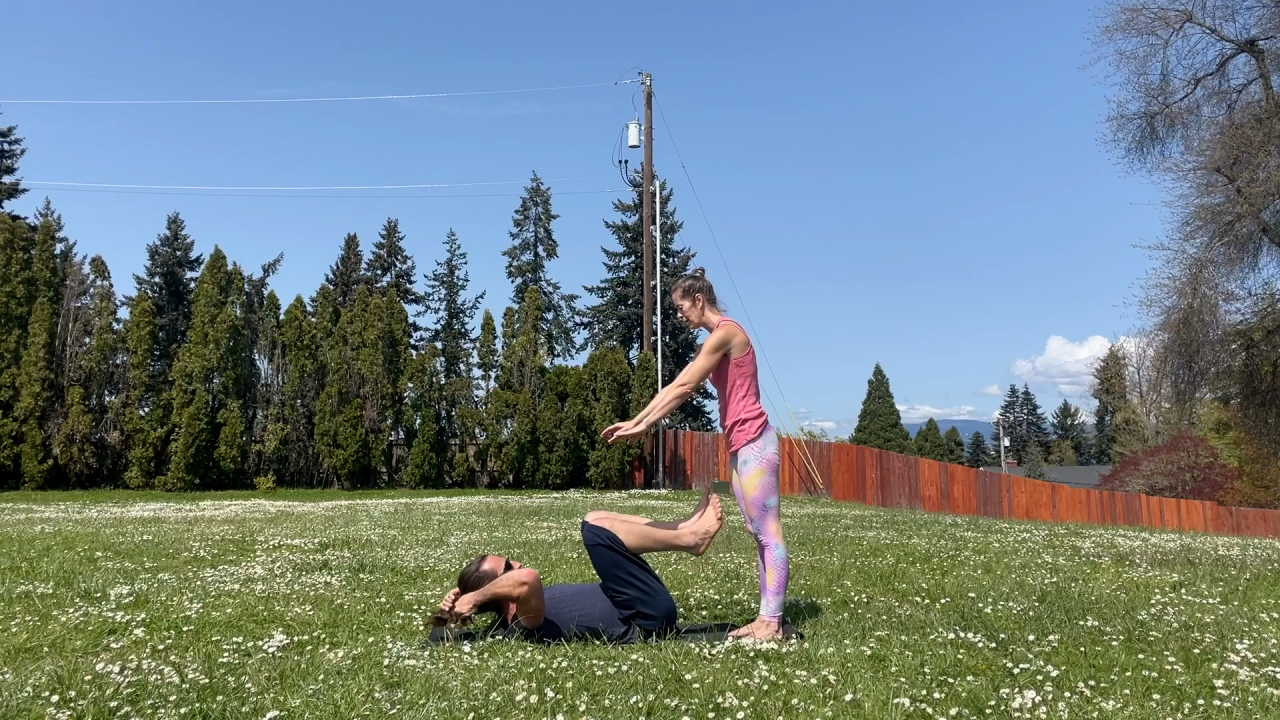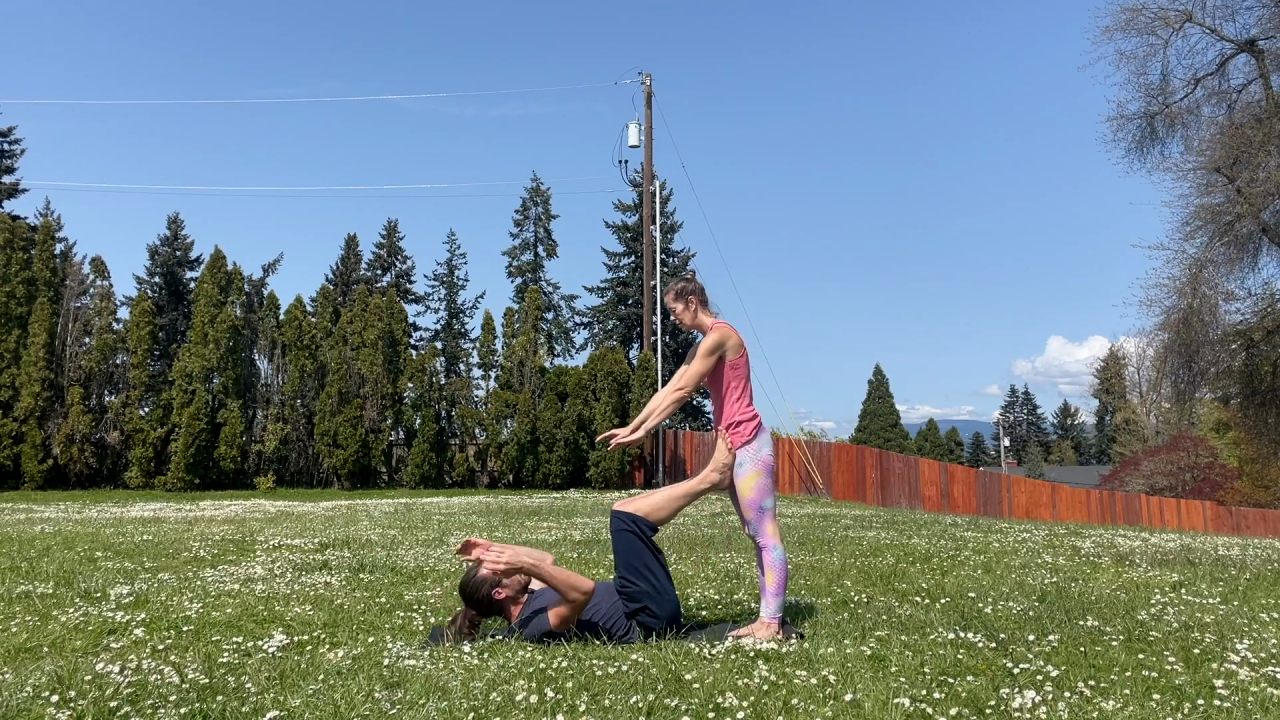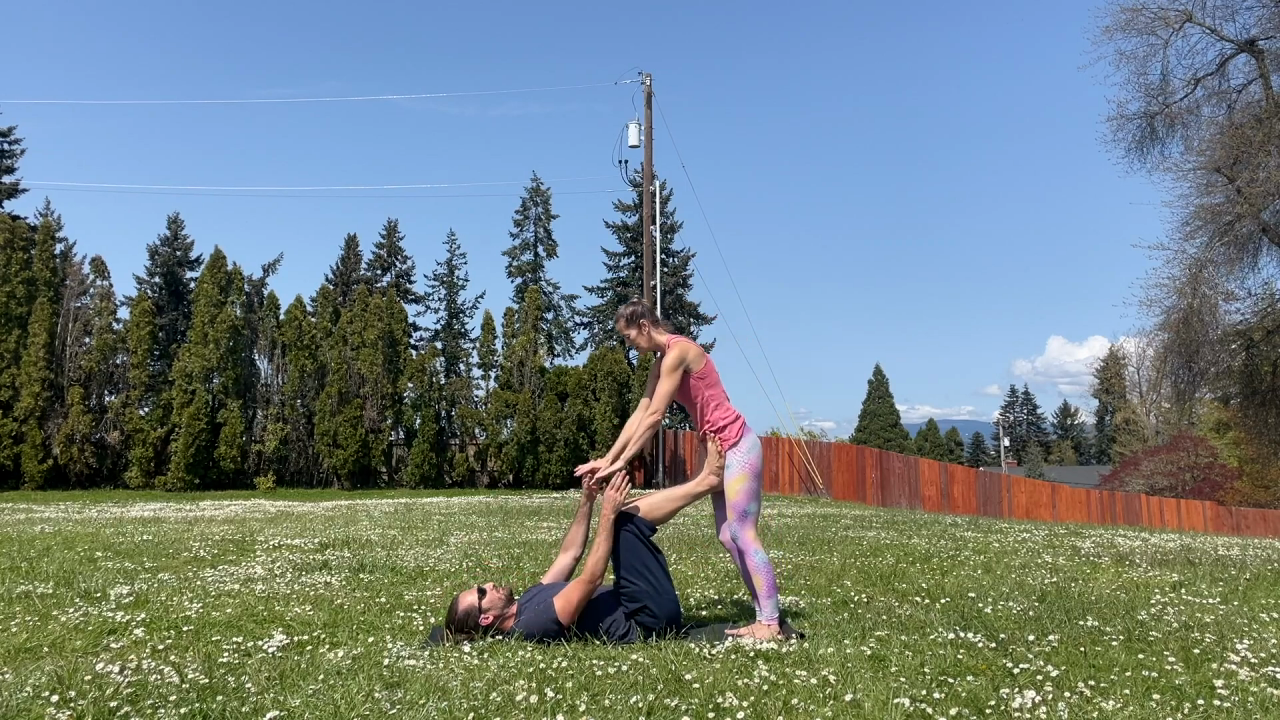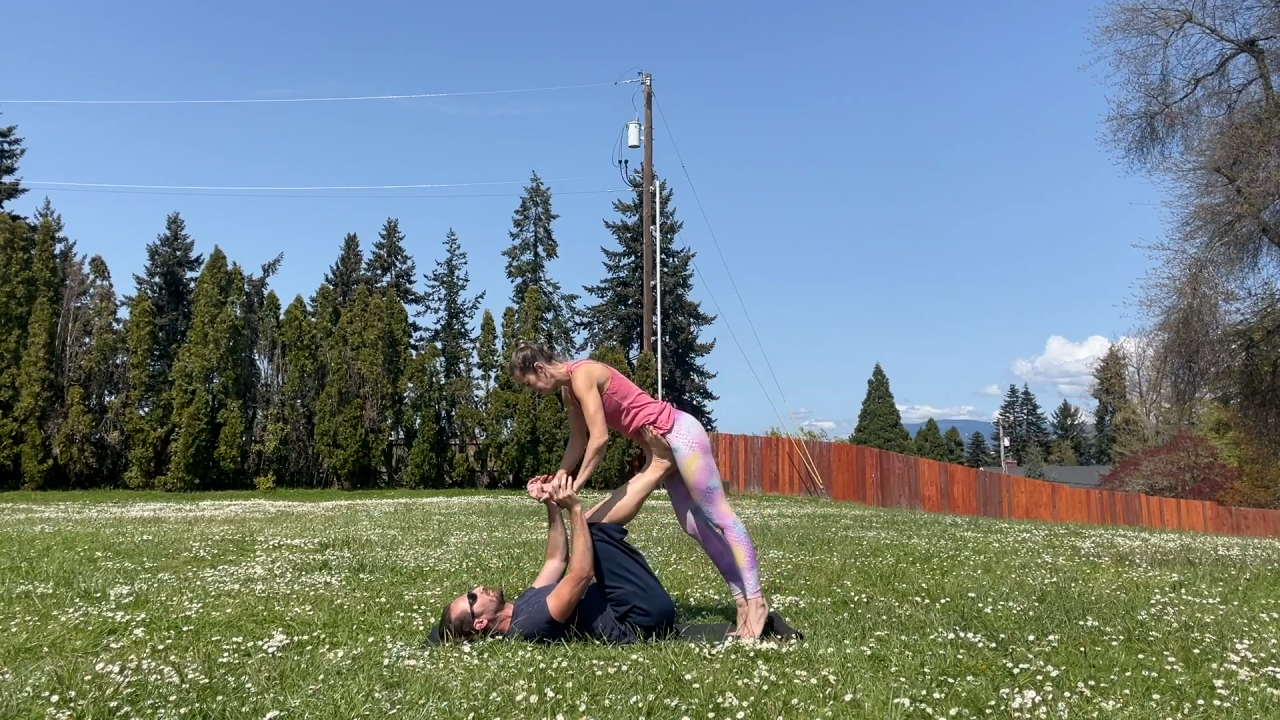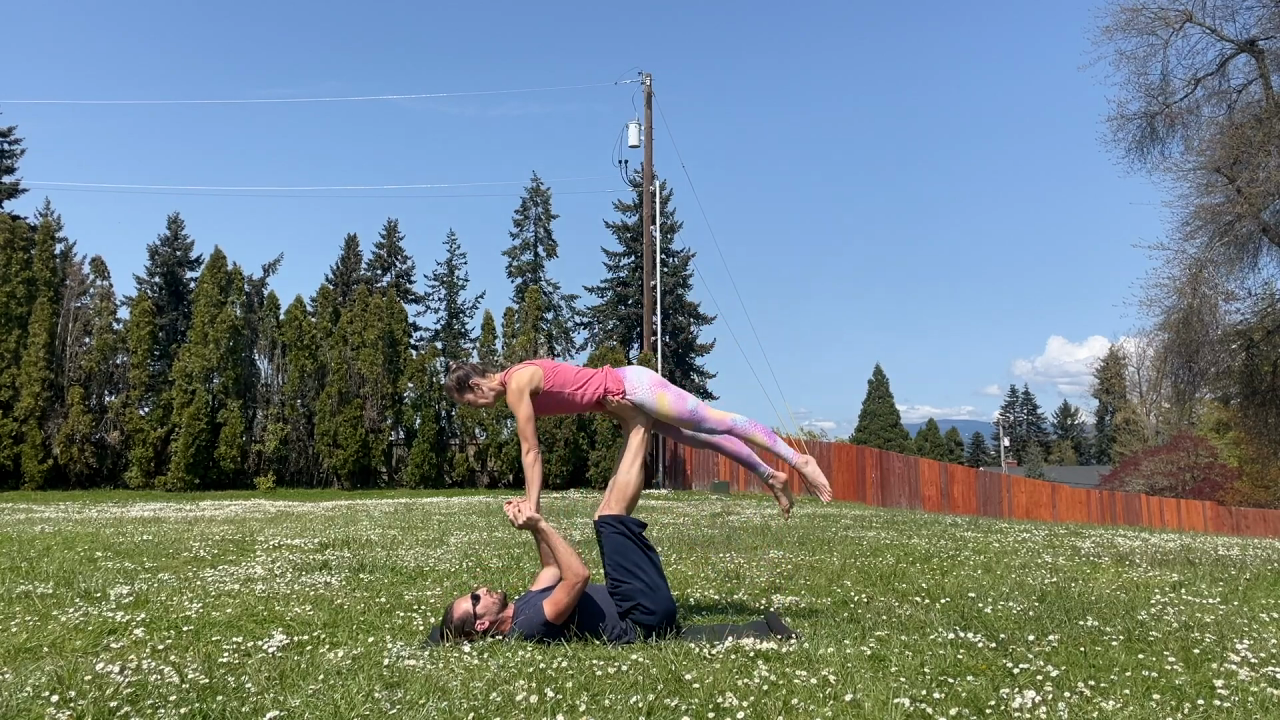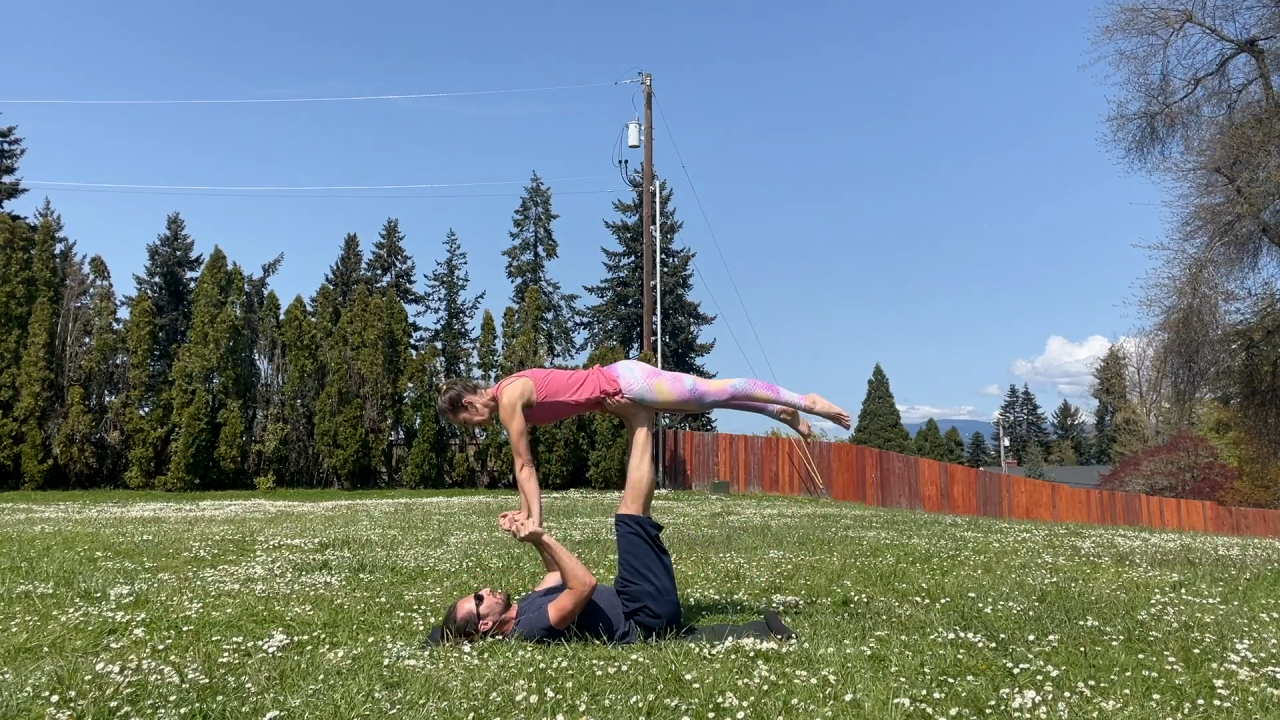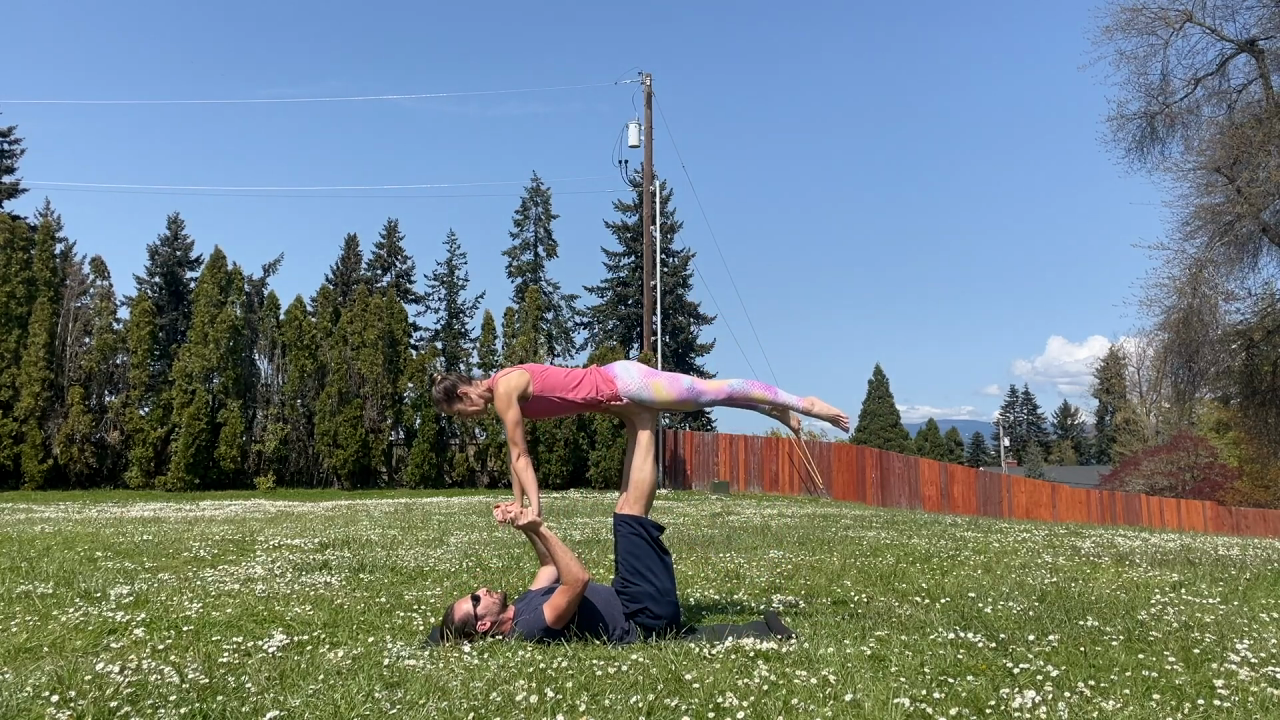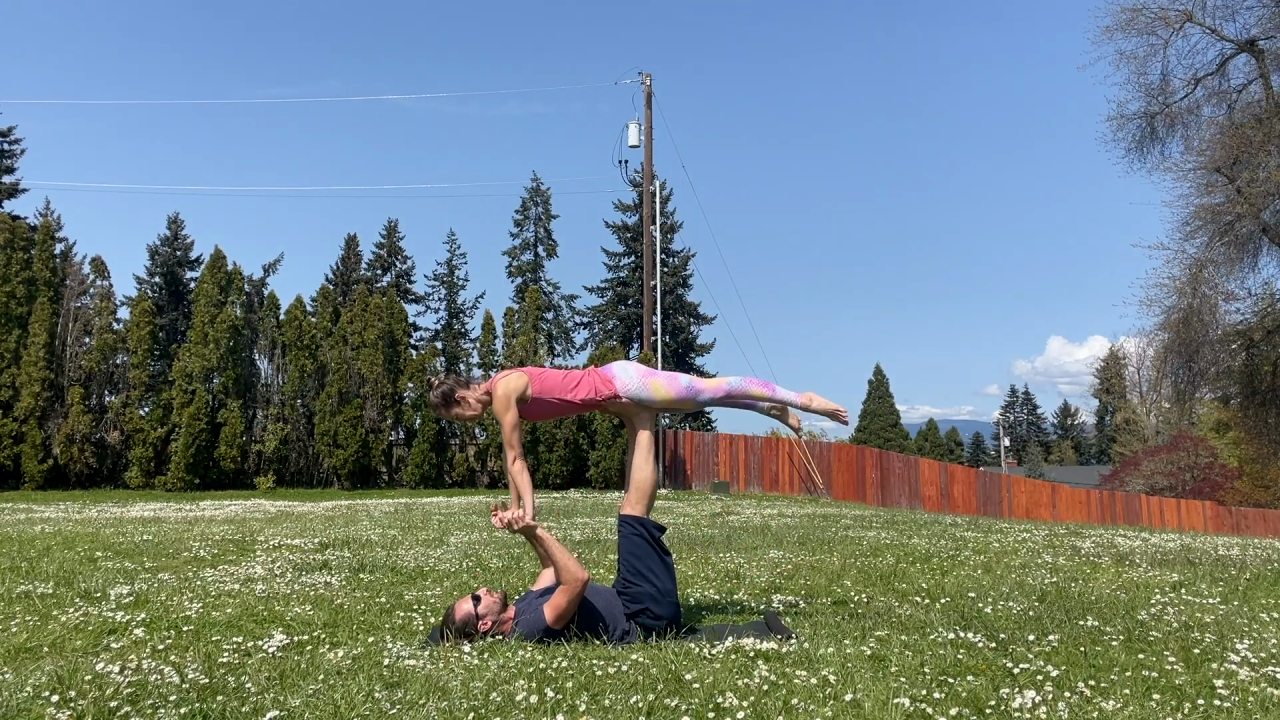
dt=0.4s
person 1, frame 1
left shoulder: (726, 333)
right shoulder: (716, 341)
left elbow: (685, 389)
right elbow: (676, 385)
left wrist: (644, 426)
right wrist: (635, 421)
left hip: (754, 441)
right hip: (742, 444)
left knee: (768, 531)
right knee: (758, 531)
left ankle: (772, 621)
right ankle: (766, 617)
person 1, frame 2
left shoulder: (720, 335)
right shoulder: (703, 345)
left elbow: (682, 392)
right elbow: (667, 389)
left wrist: (643, 433)
right wrist: (630, 427)
left hip: (748, 443)
right hip: (735, 446)
left knee: (766, 534)
right knee: (756, 534)
left ankle: (772, 622)
right ankle: (766, 618)
person 1, frame 3
left shoulder: (678, 351)
right shoulder: (662, 362)
left elbow: (655, 416)
right elbow: (639, 414)
left wrist: (622, 462)
right wrist: (608, 459)
left hip: (736, 444)
right hip: (722, 449)
left knee: (743, 536)
right knee: (729, 537)
left ankle: (770, 623)
right ankle: (763, 617)
person 1, frame 4
left shoulder: (581, 374)
right shoulder: (567, 389)
left elbow: (599, 439)
right elbow: (578, 444)
left wrist: (576, 485)
right wrist: (558, 480)
left hip: (678, 433)
right hip: (662, 443)
left knee: (717, 514)
right knee: (694, 526)
left ankle: (755, 599)
right ankle: (743, 598)
person 1, frame 5
left shoulder: (516, 386)
right shoulder: (514, 384)
left elbow: (531, 452)
right elbow: (532, 450)
left wrist: (532, 508)
right wrist: (530, 503)
left hip: (630, 387)
right hip: (625, 396)
left knee: (719, 422)
right knee: (702, 436)
left ankle: (799, 462)
right ankle: (772, 478)
person 1, frame 6
left shoulder: (509, 398)
right shoulder: (509, 398)
left elbow: (524, 465)
right elbow: (524, 464)
left wrist: (536, 521)
right wrist: (526, 513)
left hip: (623, 385)
right hip: (618, 388)
left knee: (716, 392)
right knee: (712, 398)
left ankle: (806, 401)
right ankle: (782, 412)
person 1, frame 7
left shoulder: (505, 388)
right shoulder: (505, 393)
left elbow: (520, 454)
right elbow: (517, 454)
left wrist: (536, 508)
right wrist: (518, 504)
left hip: (620, 385)
right hip: (617, 391)
left knee: (712, 392)
right knee: (705, 395)
left ankle: (802, 404)
right ankle: (774, 408)
person 1, frame 8
left shoulder: (502, 391)
right shoulder: (502, 395)
left elbow: (514, 458)
right elbow: (514, 457)
left wrist: (530, 512)
right wrist: (516, 508)
left hip: (618, 385)
right hip: (614, 392)
left knee: (711, 389)
right knee: (706, 395)
left ankle: (801, 398)
right ankle: (772, 408)
person 2, frame 1
left shoulder: (513, 617)
right shoulder: (528, 624)
right elbow: (526, 579)
left wrist: (461, 592)
right wrist: (474, 597)
left hip: (644, 617)
right hip: (648, 619)
left knee: (600, 525)
right knee: (596, 526)
left ankle: (684, 531)
right ankle: (687, 537)
person 2, frame 2
left shoulder: (528, 604)
right shoulder: (536, 626)
left elbow: (547, 560)
right elbow: (585, 589)
left wrist: (494, 550)
right wrist: (528, 566)
left hip: (646, 616)
right hip: (648, 620)
left knee: (628, 513)
right knee: (625, 513)
left ankle: (706, 480)
right ankle: (709, 478)
person 2, frame 3
left shoulder: (526, 603)
right shoulder: (533, 624)
left elbow: (569, 554)
right elbow: (591, 577)
left wrist: (588, 500)
right wrist: (608, 513)
left hip: (644, 617)
right hip: (648, 620)
right knee: (625, 515)
left ankle: (703, 482)
right ankle: (705, 481)
person 2, frame 4
left shoulder: (523, 606)
right shoulder: (530, 624)
left elbow: (556, 560)
right elbow: (580, 575)
left wrist: (552, 507)
right wrist: (573, 509)
left hip: (642, 620)
right hip: (644, 618)
right knee: (595, 525)
person 2, frame 5
left shoulder: (524, 609)
right shoulder: (528, 626)
left elbow: (553, 568)
right elbow: (577, 576)
left wrist: (533, 526)
right wrist: (540, 525)
left hip: (644, 621)
right hip: (643, 617)
right knee: (610, 516)
person 2, frame 6
left shoulder: (524, 609)
right shoulder: (532, 627)
left elbow: (559, 572)
right elbow: (585, 584)
left wrist: (533, 535)
right wrist: (540, 537)
left hip: (647, 621)
right hip: (647, 618)
right knee: (630, 514)
person 2, frame 7
left shoulder: (524, 606)
right shoulder: (530, 627)
left elbow: (551, 566)
right elbow: (577, 580)
left wrist: (527, 528)
right wrist: (539, 528)
left hip: (644, 623)
right hip: (647, 617)
right knee: (629, 514)
person 2, frame 8
left shoulder: (522, 608)
right shoulder: (532, 628)
left elbow: (553, 567)
right elbow: (577, 579)
left wrist: (526, 530)
right wrist: (536, 531)
left hip: (645, 622)
right hip: (647, 617)
right knee: (633, 513)
